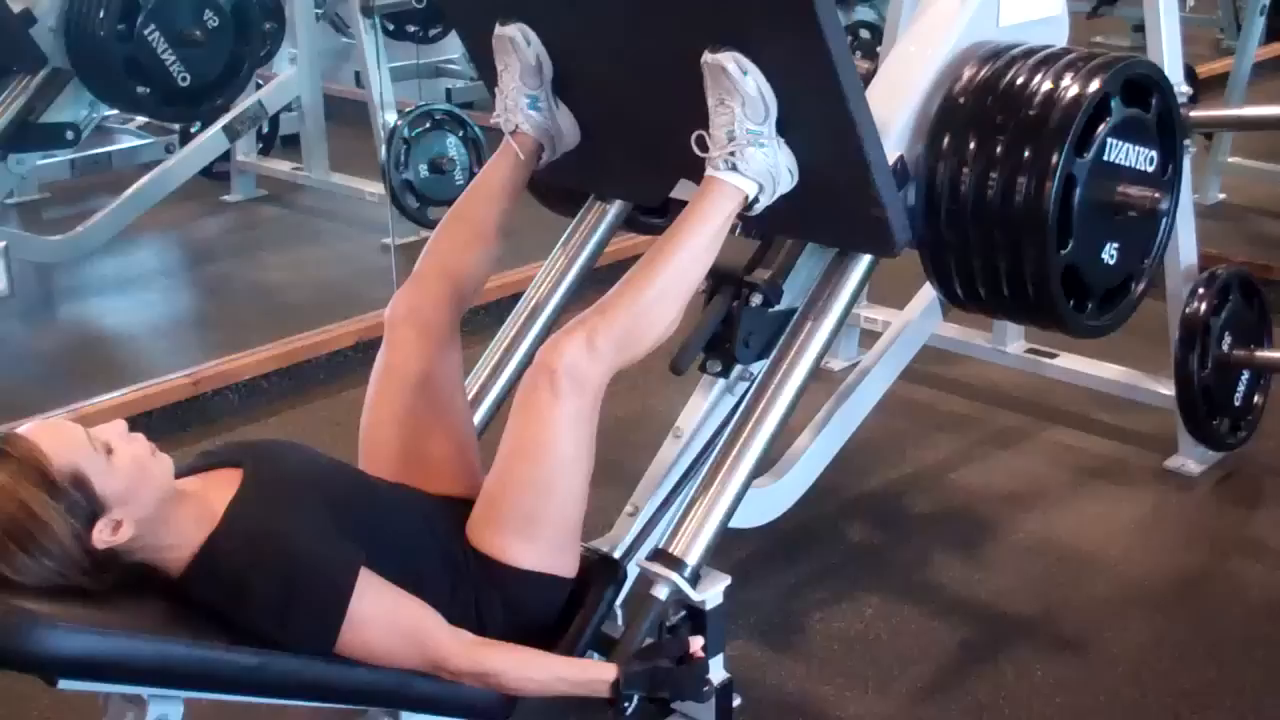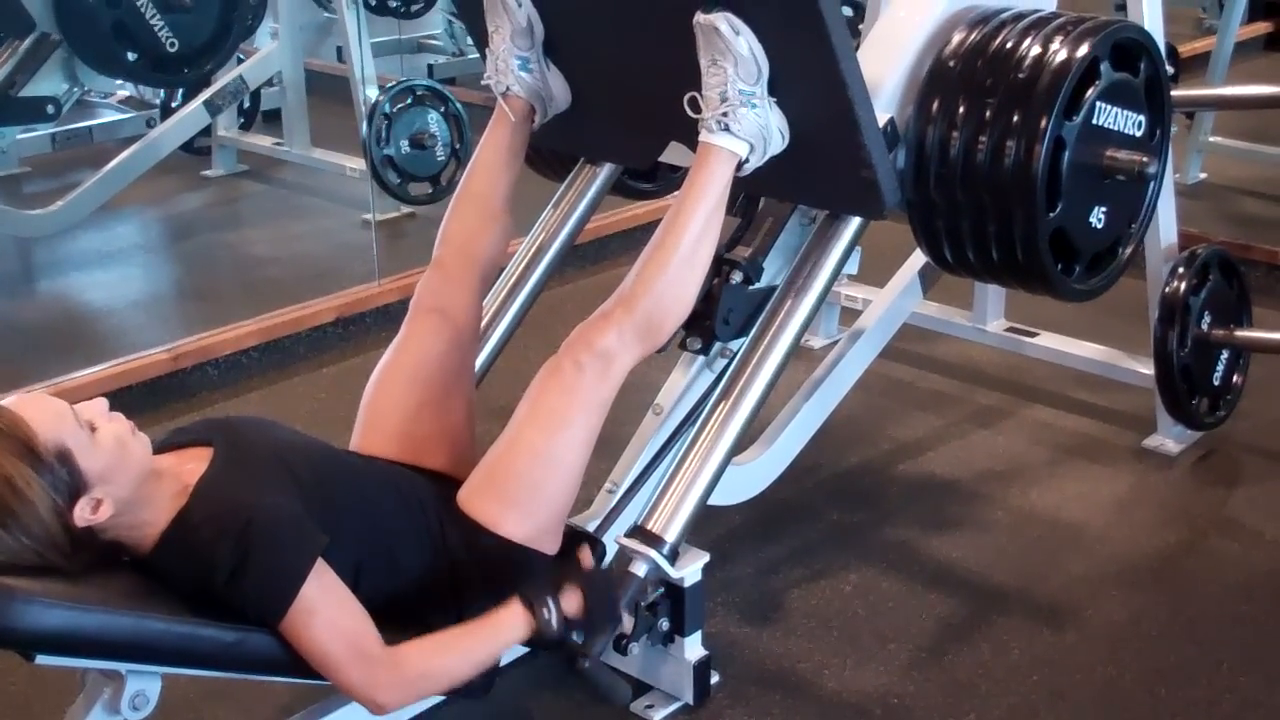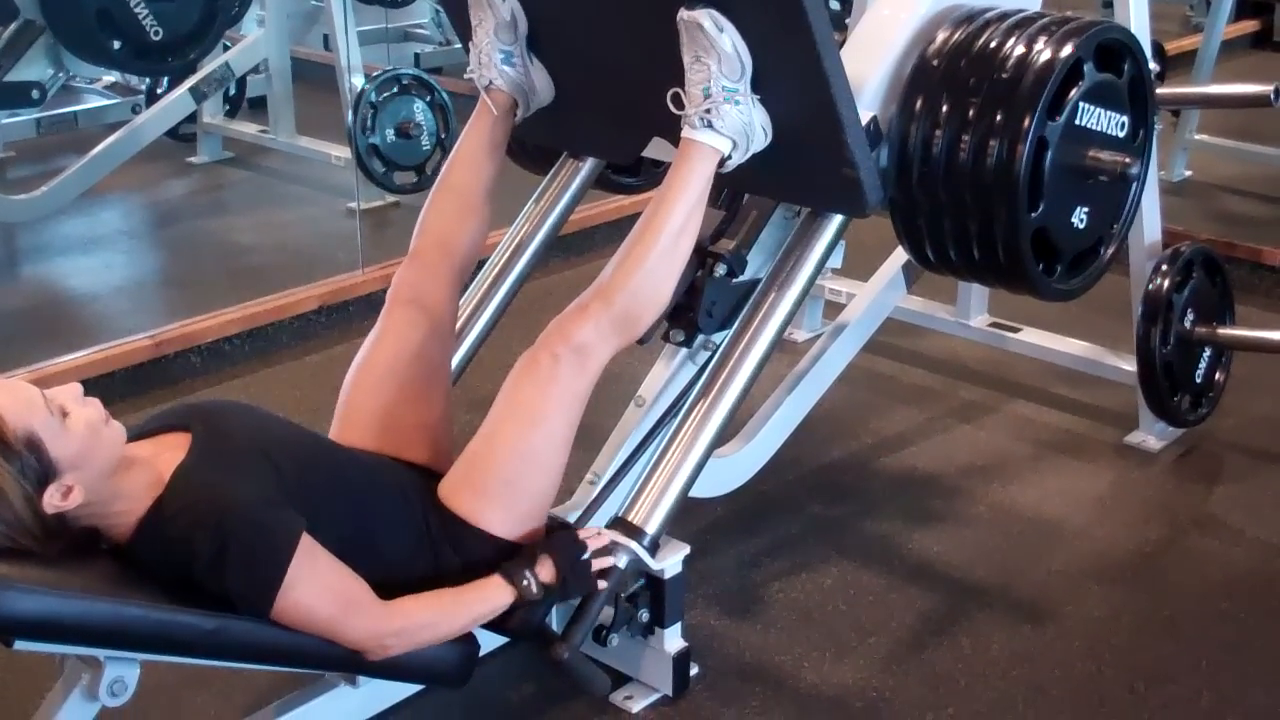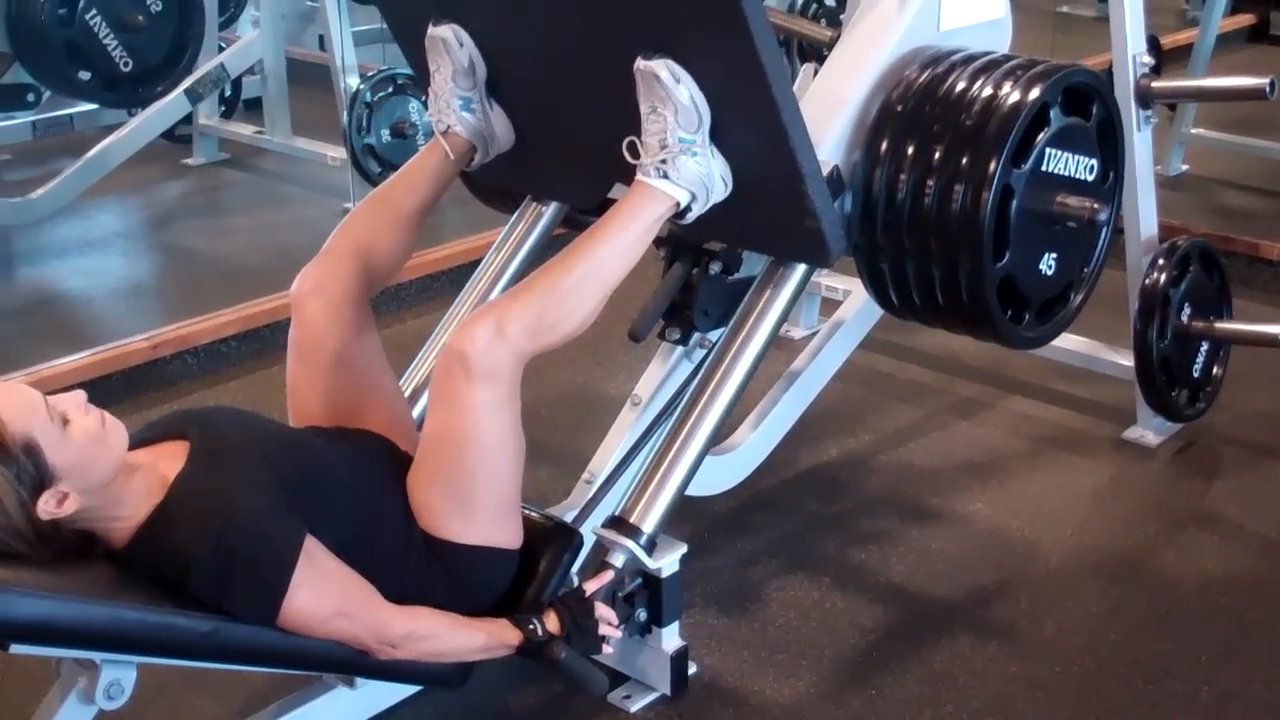
dt=1s
person 1, frame 1
left shoulder: (182, 498)
right shoulder: (275, 564)
right elbow: (456, 658)
right wrist: (631, 680)
left hip: (431, 519)
right hip: (496, 588)
left knee: (418, 314)
right knee: (571, 358)
left ankle: (528, 135)
right ankle: (737, 174)
person 1, frame 2
left shoulder: (157, 472)
right shoulder: (241, 535)
right wrist: (537, 611)
left hip: (397, 497)
right hip: (462, 558)
left knee: (446, 294)
right knee: (602, 345)
left ankle: (519, 97)
right ankle: (728, 138)
person 1, frame 3
left shoulder: (131, 463)
right shoulder: (217, 524)
right elbow: (377, 634)
right wrist: (530, 579)
left hip: (384, 483)
right hip: (447, 548)
left knee: (424, 284)
right knee: (578, 336)
left ankle: (502, 93)
right ankle: (710, 136)
person 1, frame 4
left shoulder: (130, 468)
right shoulder: (217, 532)
right elbow: (384, 633)
right wrist: (541, 632)
left hip: (371, 478)
right hip: (441, 562)
left knee: (325, 289)
right knee: (482, 346)
left ankle: (460, 135)
right ankle: (667, 184)
